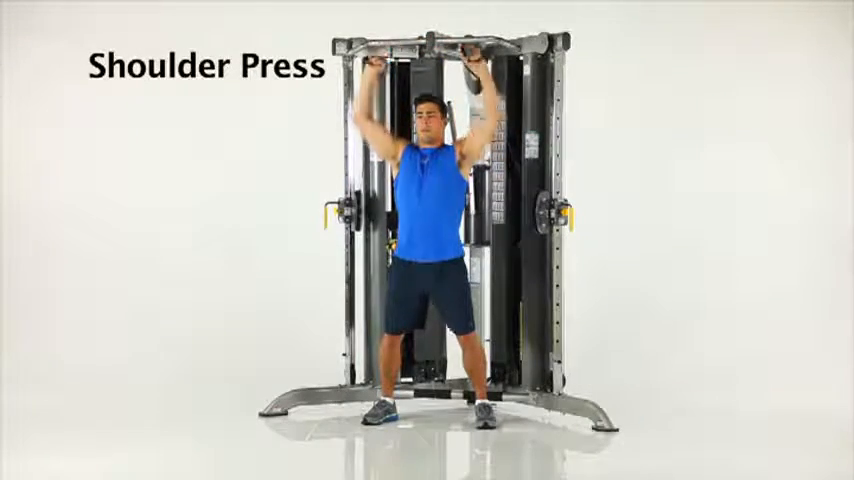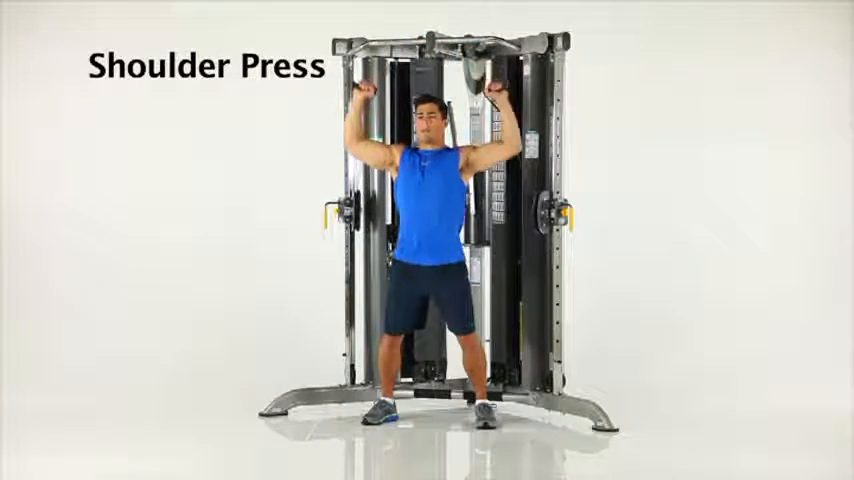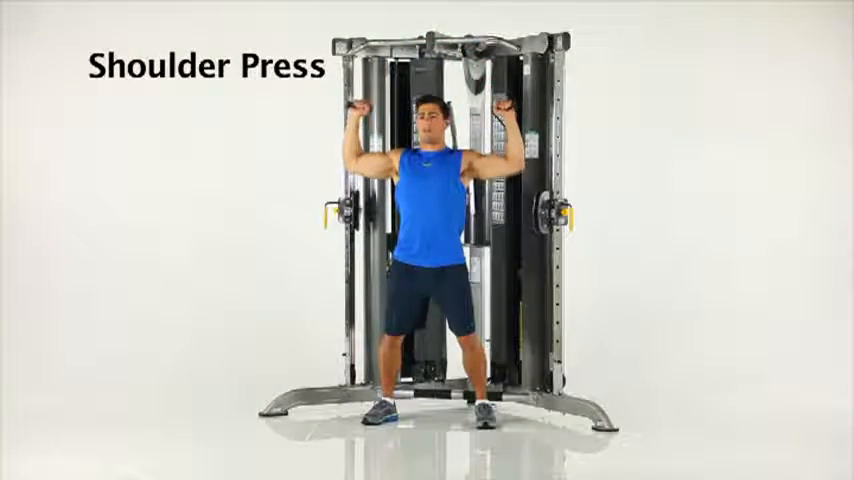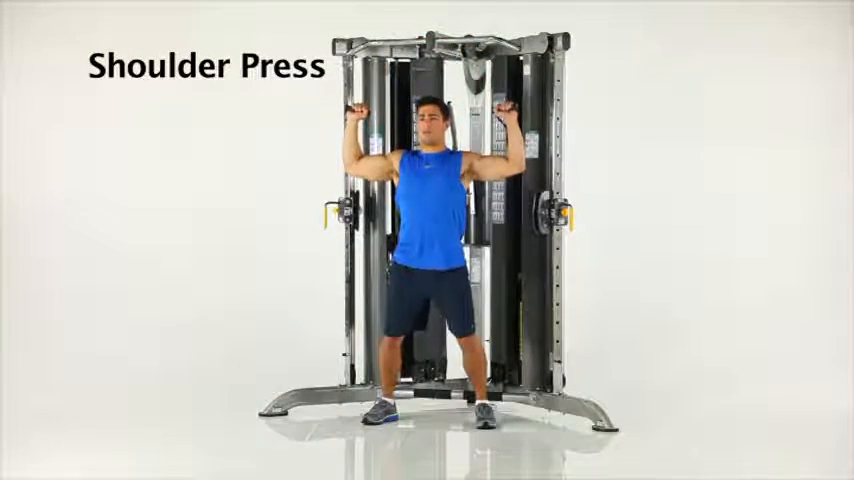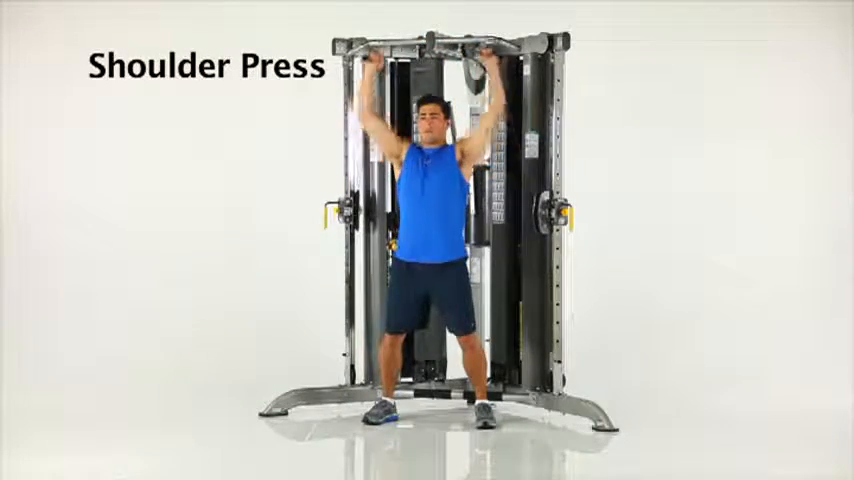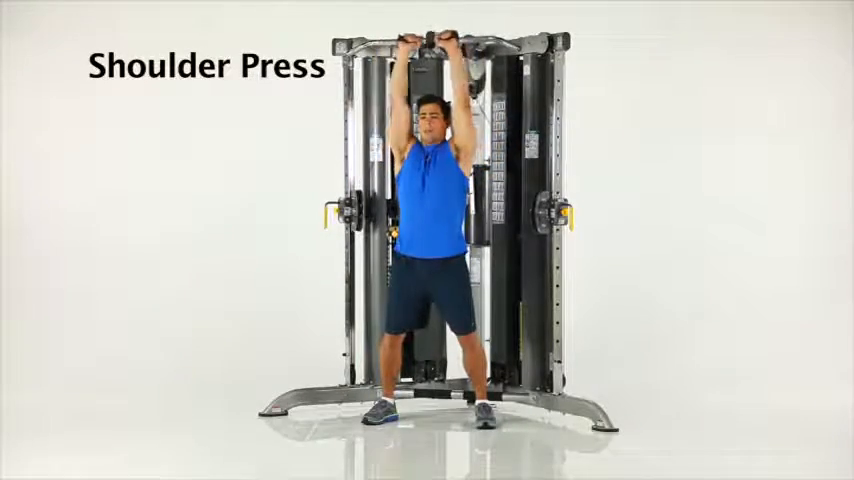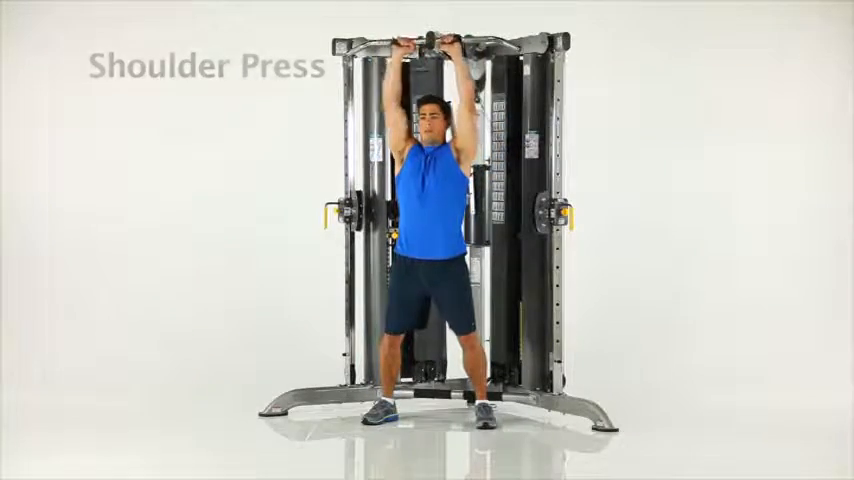
dt=0.4s
person 1, frame 1
left shoulder: (460, 155)
right shoulder: (400, 154)
left elbow: (492, 118)
right elbow: (362, 119)
left wrist: (482, 72)
right wrist: (372, 73)
left hip: (448, 264)
right hip: (406, 263)
left knee: (467, 336)
right knee: (391, 335)
left ankle: (482, 402)
right ankle: (386, 401)
person 1, frame 2
left shoulder: (462, 159)
right shoulder: (398, 157)
left elbow: (511, 145)
right elbow: (353, 143)
left wrist: (502, 101)
right wrist: (358, 99)
left hip: (449, 266)
right hip: (406, 265)
left knee: (467, 337)
right knee: (391, 336)
left ankle: (482, 402)
right ankle: (386, 401)
person 1, frame 3
left shoulder: (464, 161)
right shoulder: (398, 160)
left elbow: (514, 164)
right elbow: (352, 162)
left wrist: (509, 121)
right wrist: (354, 118)
left hip: (450, 266)
right hip: (406, 265)
left knee: (468, 337)
right knee: (391, 336)
left ankle: (482, 402)
right ankle: (386, 401)
person 1, frame 4
left shoulder: (464, 162)
right shoulder: (398, 161)
left elbow: (515, 165)
right elbow: (352, 165)
left wrist: (511, 122)
right wrist: (352, 122)
left hip: (450, 268)
right hip: (406, 267)
left knee: (468, 338)
right knee: (391, 337)
left ankle: (482, 402)
right ankle: (387, 401)
person 1, frame 5
left shoulder: (461, 154)
right shoulder: (402, 153)
left elbow: (494, 114)
right elbow: (367, 116)
left wrist: (492, 68)
right wrist: (370, 72)
left hip: (449, 265)
right hip: (406, 264)
left knee: (468, 337)
right knee: (392, 336)
left ankle: (482, 402)
right ankle: (387, 401)
person 1, frame 6
left shoulder: (458, 152)
right shoulder: (404, 151)
left elbow: (462, 100)
right elbow: (397, 100)
left wrist: (454, 51)
right wrist: (402, 52)
left hip: (449, 263)
right hip: (407, 262)
left knee: (468, 336)
right knee: (392, 335)
left ankle: (482, 402)
right ankle: (387, 401)
person 1, frame 7
left shoulder: (458, 153)
right shoulder: (404, 152)
left elbow: (468, 103)
right elbow: (391, 103)
left wrist: (457, 56)
right wrist: (397, 56)
left hip: (449, 263)
right hip: (407, 262)
left knee: (468, 336)
right knee: (392, 335)
left ankle: (482, 402)
right ankle: (386, 401)
